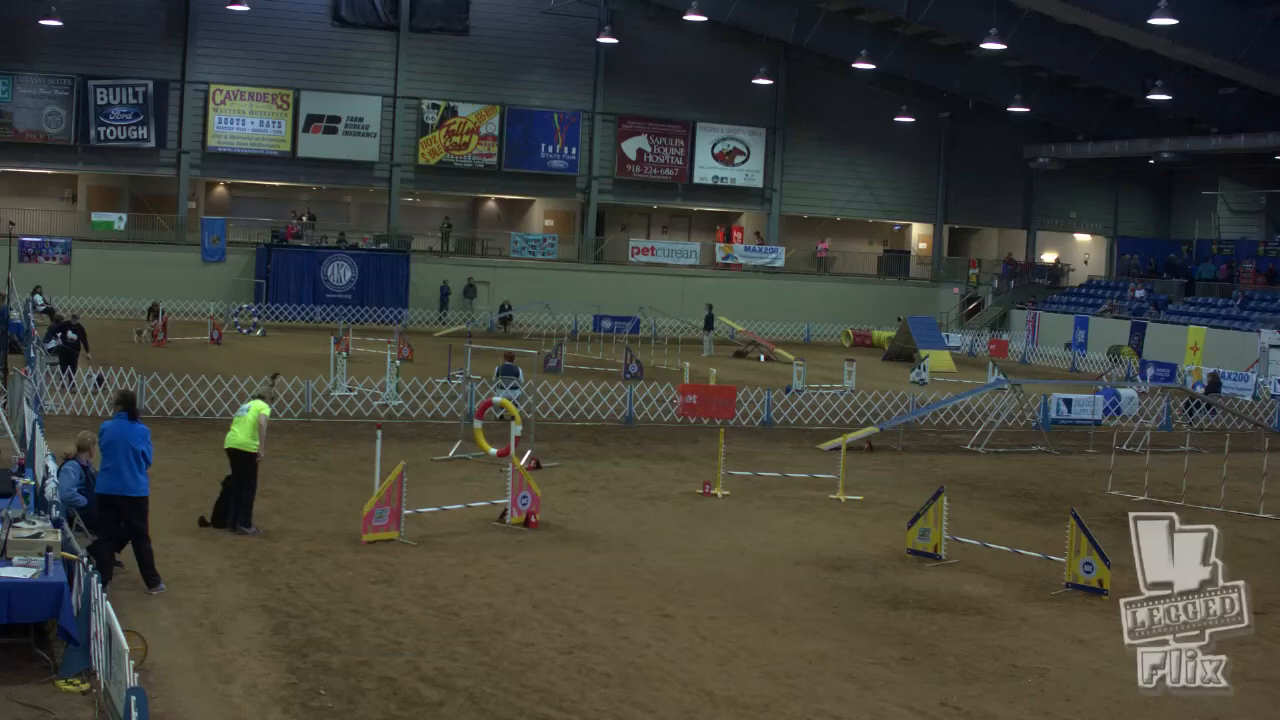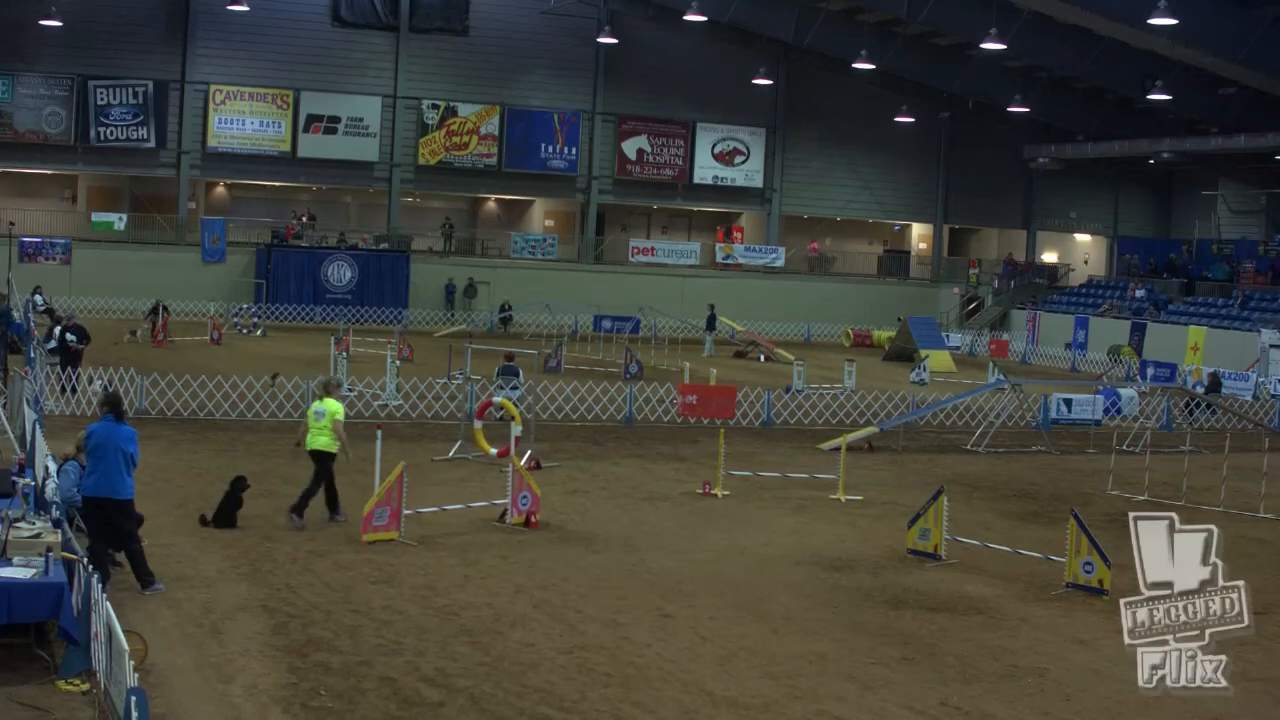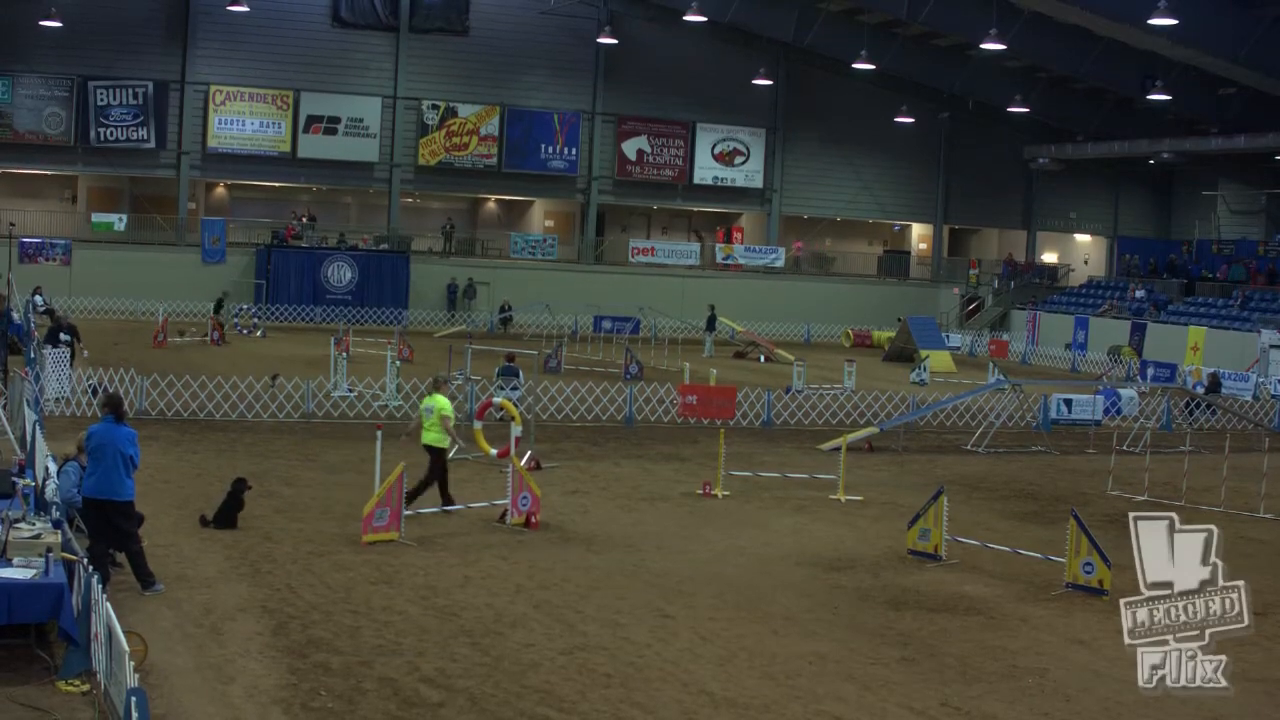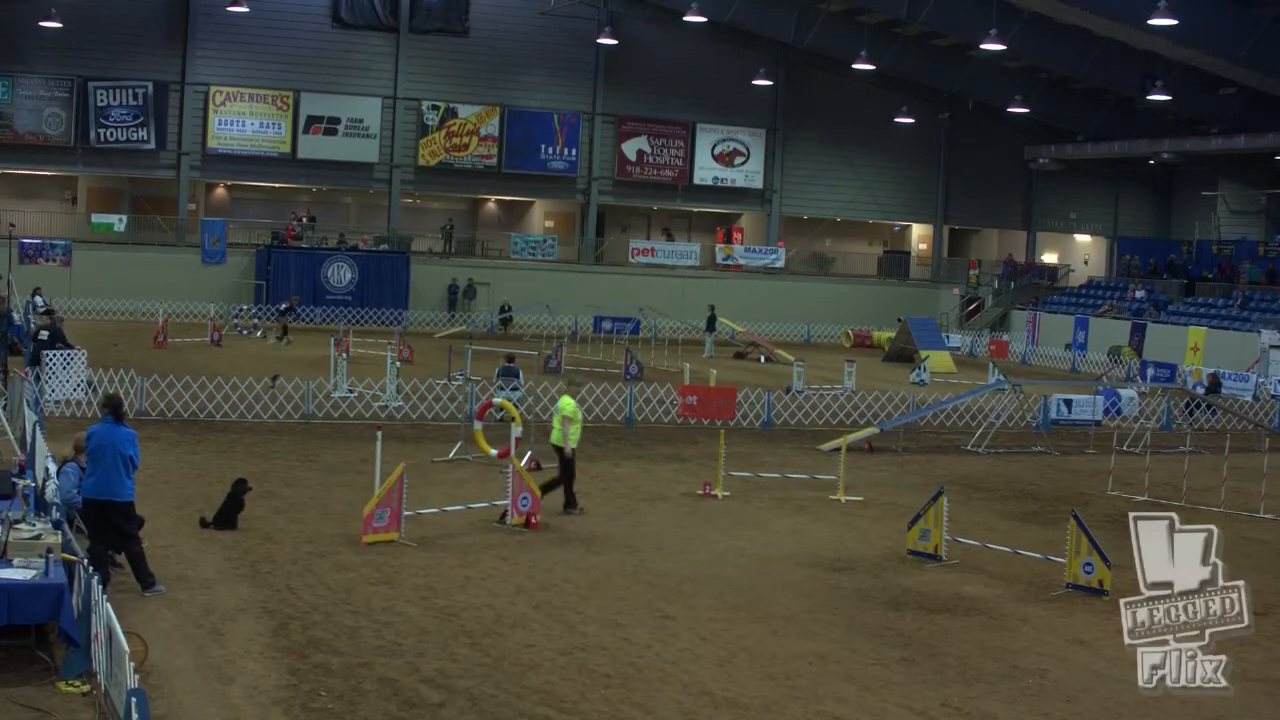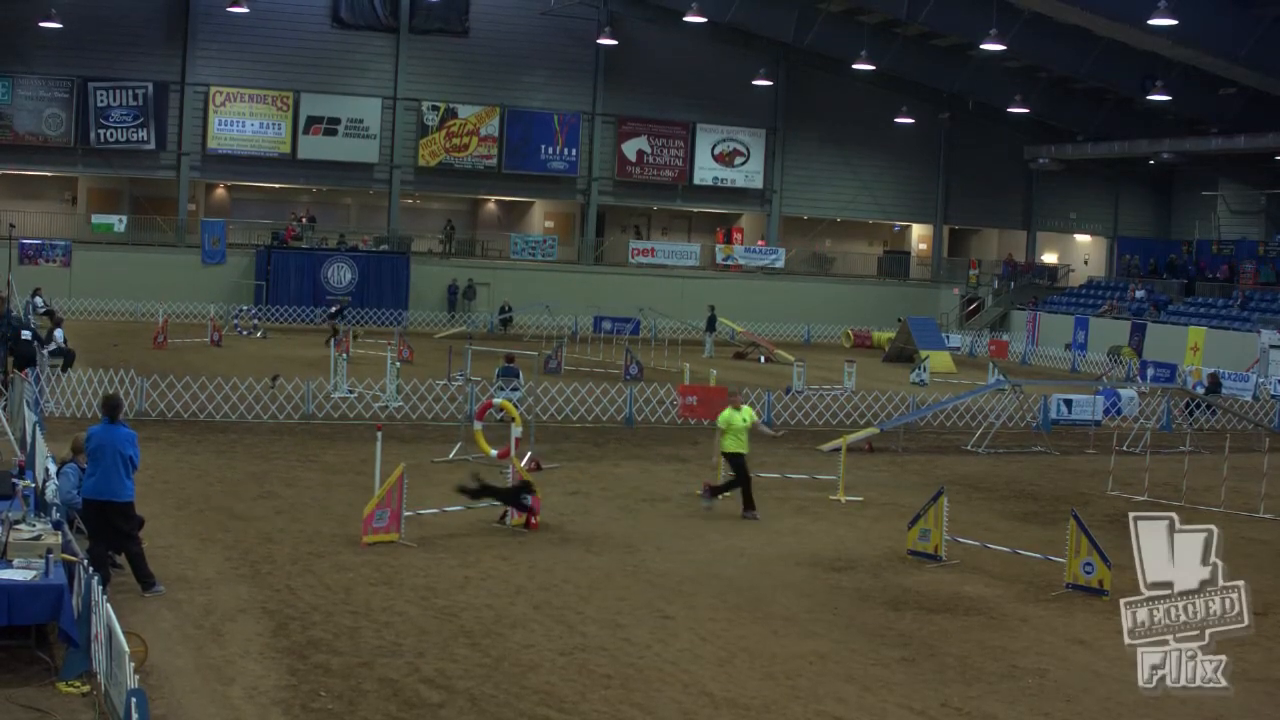
dt=1s
person 1, frame 1
left shoulder: (106, 428)
right shoulder: (142, 431)
left elbow: (103, 453)
right elbow: (148, 460)
left hip: (107, 490)
right hip: (135, 491)
left knee: (106, 536)
right knee: (141, 537)
left ankle: (102, 581)
right ankle: (153, 582)
person 1, frame 2
left shoulder: (92, 431)
right shoulder: (129, 433)
left elbow: (87, 457)
right elbow: (134, 462)
left hip: (93, 492)
right hip: (121, 493)
left knee: (97, 539)
right knee: (130, 538)
left ankle: (100, 582)
right ankle: (147, 582)
person 1, frame 3
left shoulder: (93, 432)
right shoulder: (129, 434)
left elbow: (88, 458)
right elbow: (135, 463)
left hip: (93, 493)
right hip: (121, 494)
left knee: (98, 539)
right knee: (131, 539)
left ankle: (100, 583)
right ankle: (147, 582)
person 1, frame 4
left shoulder: (92, 433)
right shoulder: (129, 435)
left elbow: (88, 458)
right elbow: (135, 464)
left hip: (93, 494)
right hip: (121, 494)
left knee: (98, 540)
right knee: (131, 540)
left ankle: (100, 584)
right ankle: (147, 583)
person 1, frame 5
left shoulder: (92, 433)
right shoulder: (128, 435)
left elbow: (88, 459)
right elbow: (134, 464)
left hip: (92, 494)
right hip: (120, 494)
left knee: (97, 540)
right knee: (131, 540)
left ankle: (100, 584)
right ankle: (148, 584)
